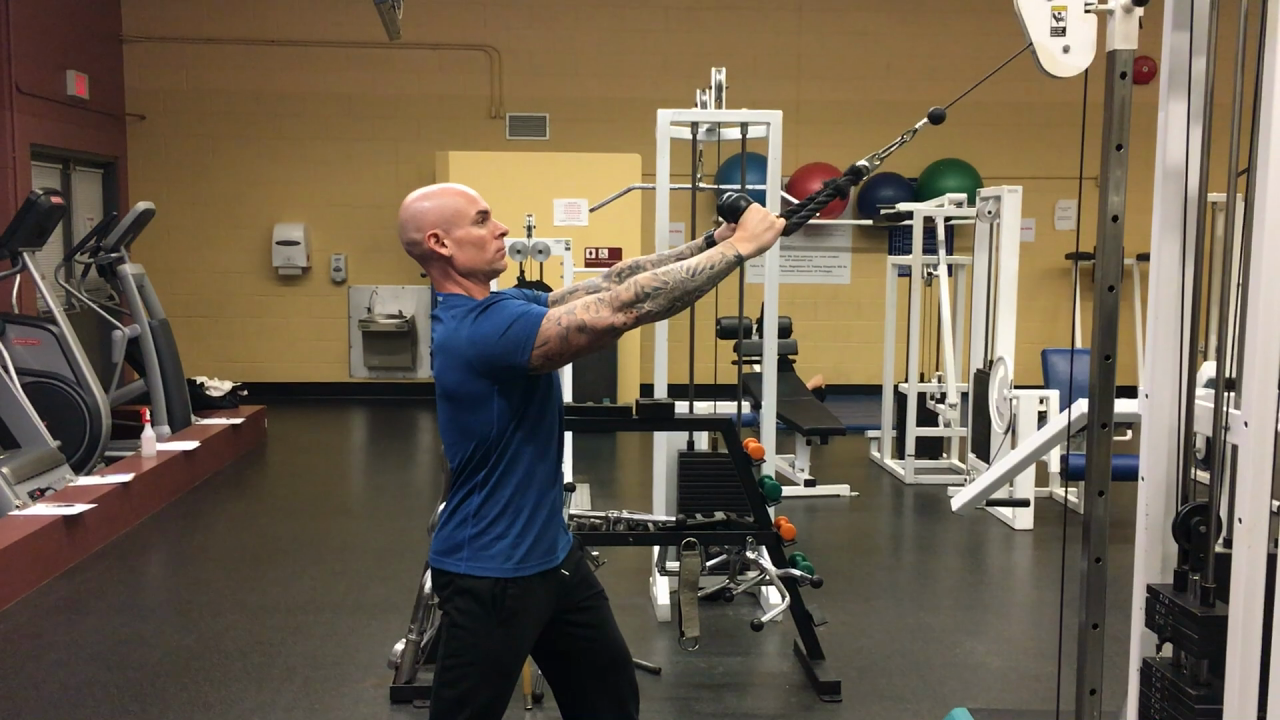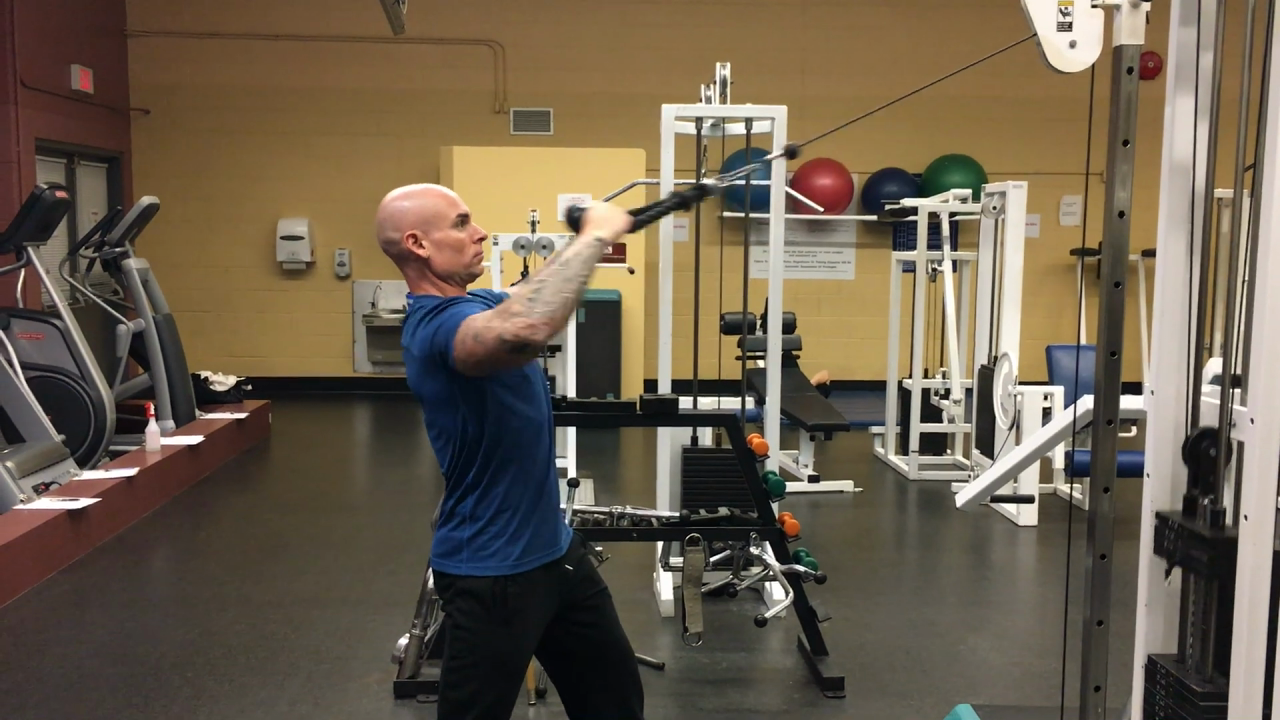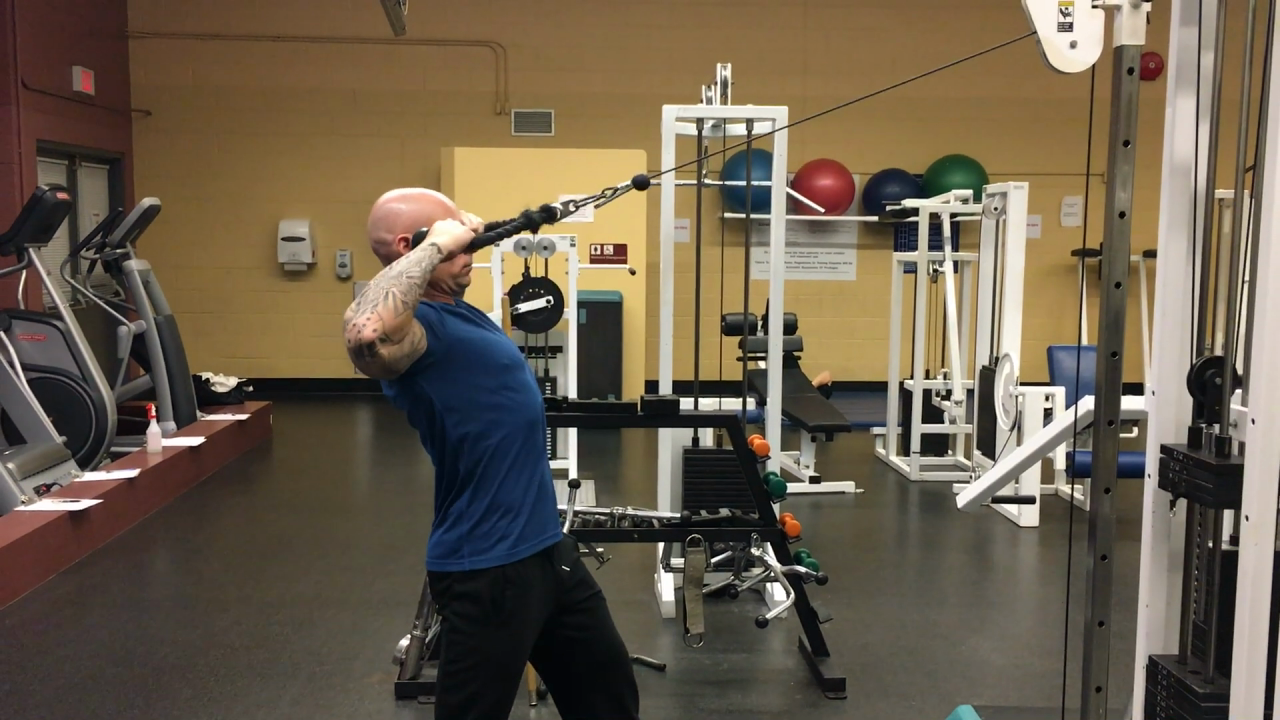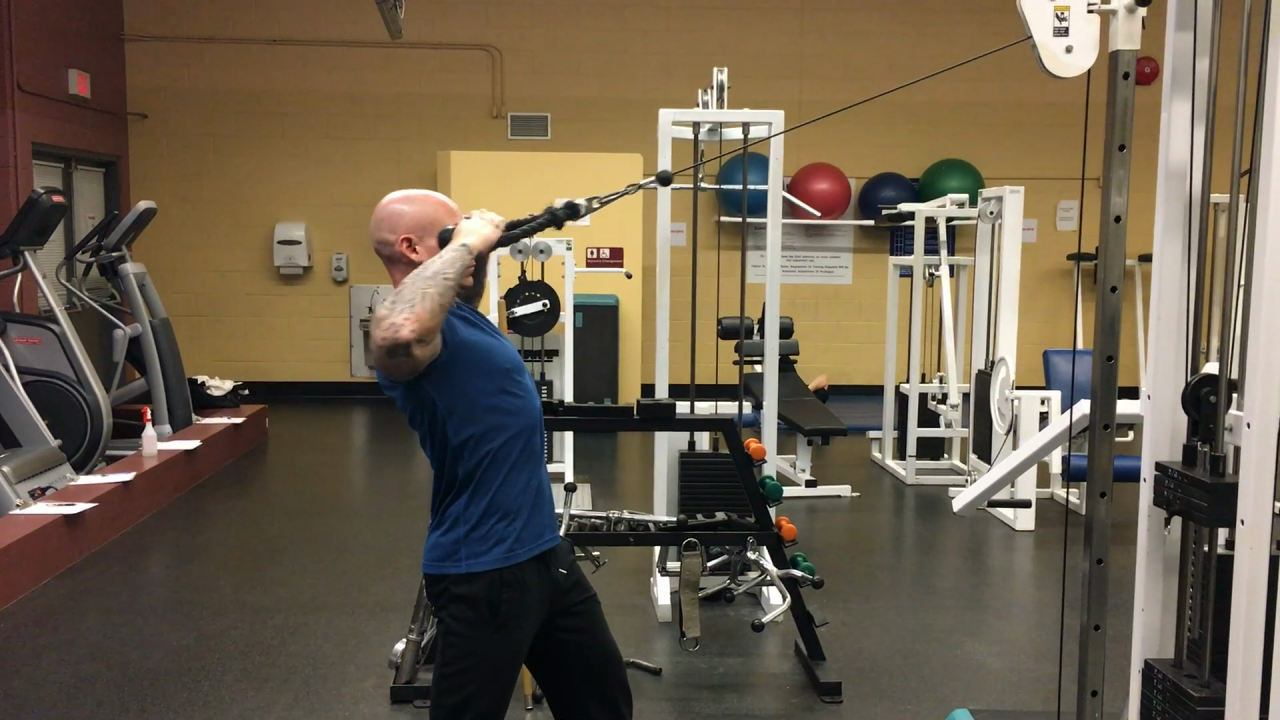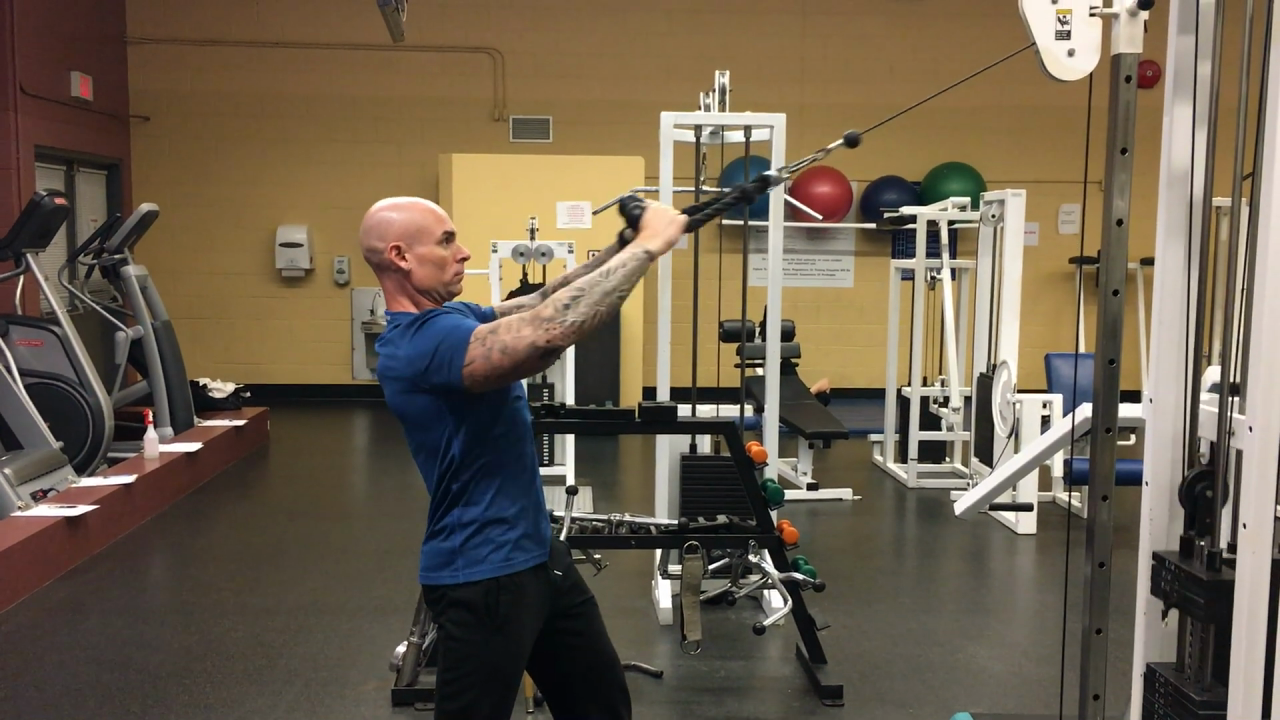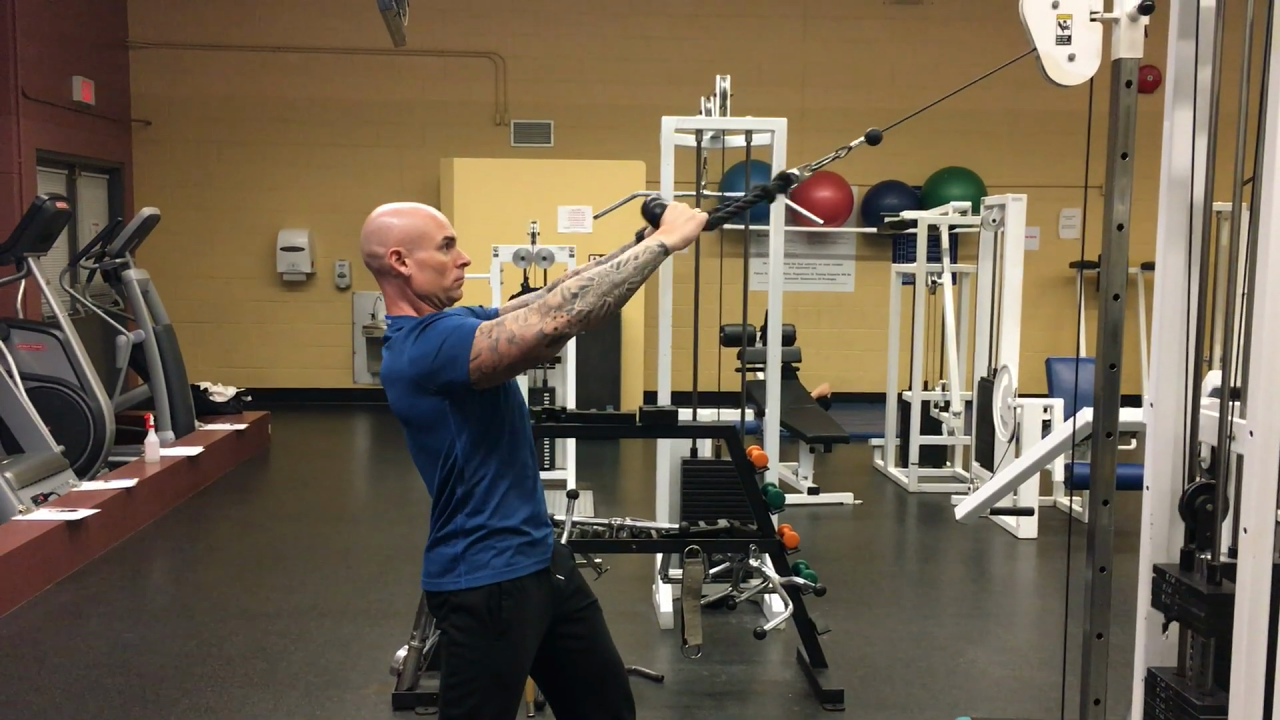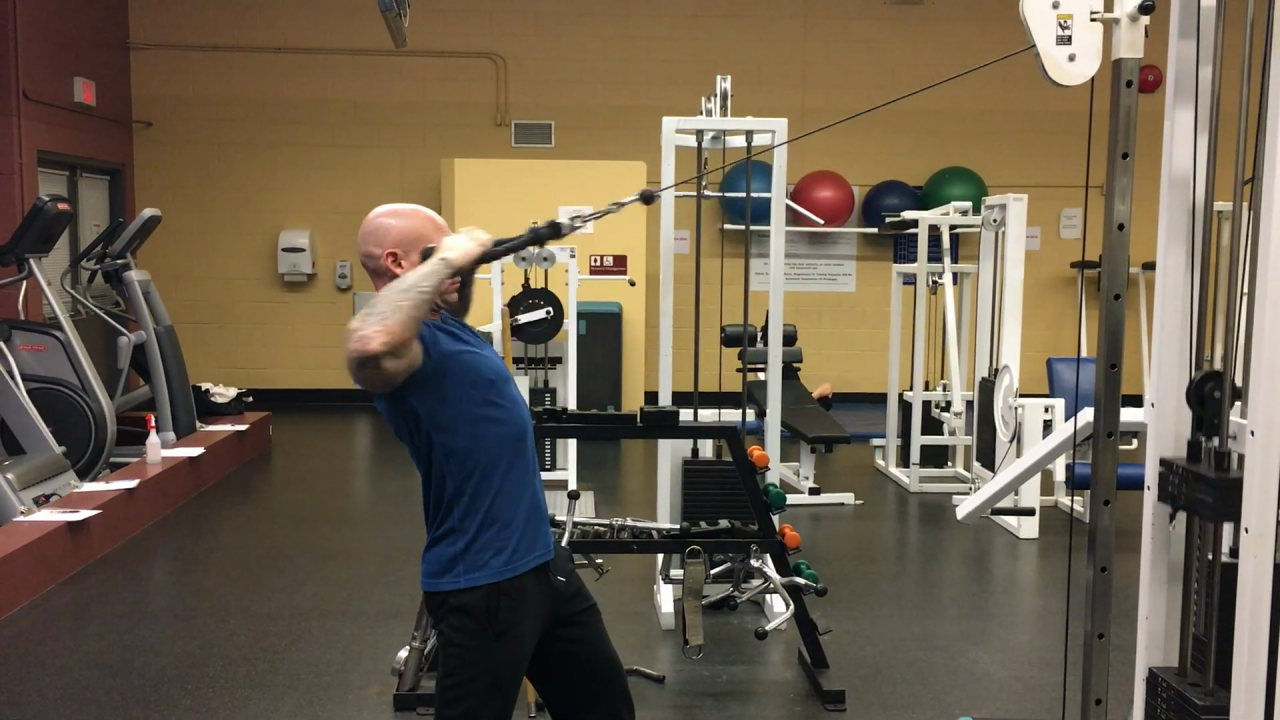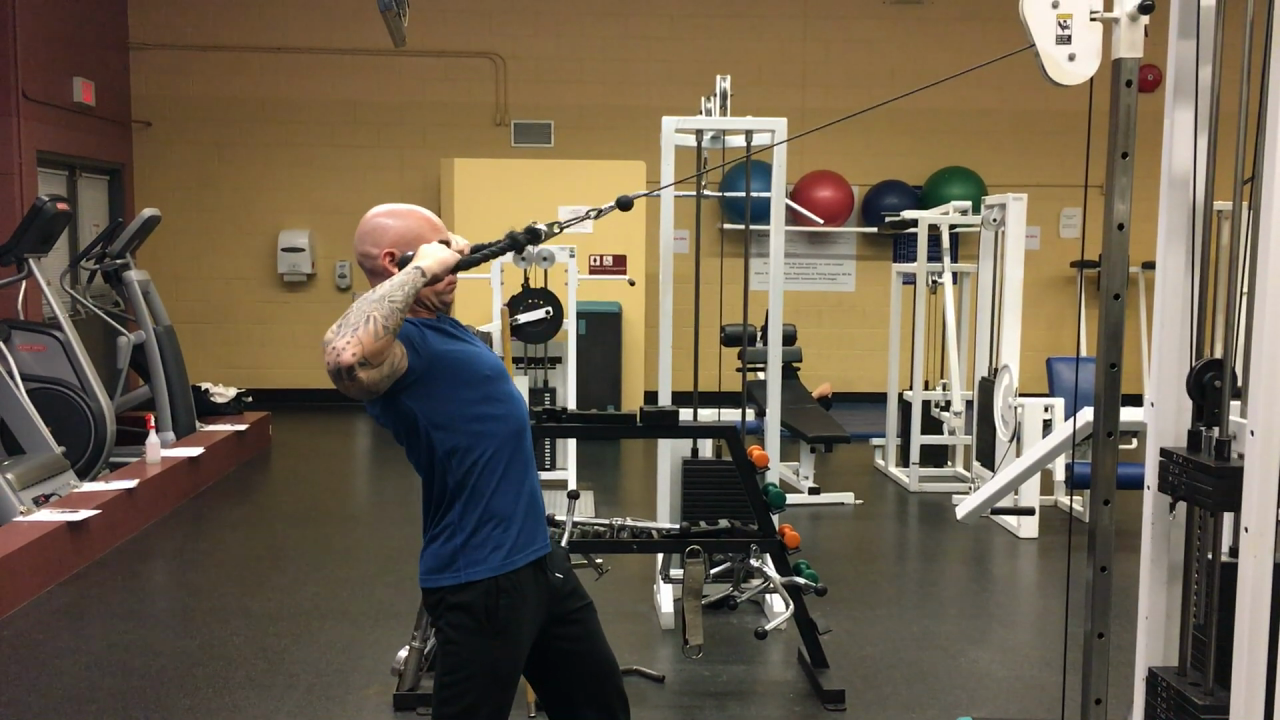
dt=0.5s
person 1, frame 1
left shoulder: (495, 306)
right shoulder: (480, 330)
left elbow: (607, 285)
right elbow: (622, 310)
left wrist: (712, 241)
right wrist: (739, 248)
left hip: (549, 552)
right hip: (490, 571)
person 1, frame 2
left shoulder: (470, 303)
right shoulder: (438, 326)
left elbow: (531, 300)
right elbow: (529, 327)
left wrist: (587, 236)
right wrist: (595, 237)
left hip: (555, 546)
right hip: (491, 570)
person 1, frame 3
left shoulder: (449, 312)
right shoulder: (412, 329)
right elbow: (365, 332)
left wrist: (463, 237)
right wrist: (437, 244)
left hip: (546, 546)
right hip: (488, 566)
person 1, frame 4
left shoulder: (449, 314)
right shoulder: (418, 330)
right elbow: (397, 332)
left wrist: (479, 247)
right wrist: (464, 243)
left hip: (542, 549)
right hip: (484, 569)
person 1, frame 5
left shoulder: (448, 319)
right shoulder: (421, 345)
left elbow: (536, 305)
right elbow: (549, 331)
left wrist: (623, 245)
right wrist: (648, 246)
left hip: (536, 553)
right hip: (482, 576)
person 1, frame 6
left shoulder: (447, 324)
right shoulder: (424, 347)
left elbow: (540, 305)
right elbow: (555, 319)
left wrist: (644, 241)
right wrist: (663, 242)
left hip: (538, 557)
right hip: (485, 581)
person 1, frame 7
left shoulder: (437, 328)
right shoulder: (401, 341)
right elbow: (368, 346)
left wrist: (466, 263)
right wrist: (443, 260)
left hip: (539, 558)
right hip: (485, 580)
person 1, frame 8
left shoulder: (434, 325)
right shoulder: (395, 344)
right elbow: (345, 357)
left wrist: (449, 259)
right wrist: (421, 269)
left hip: (536, 555)
right hip: (481, 577)
